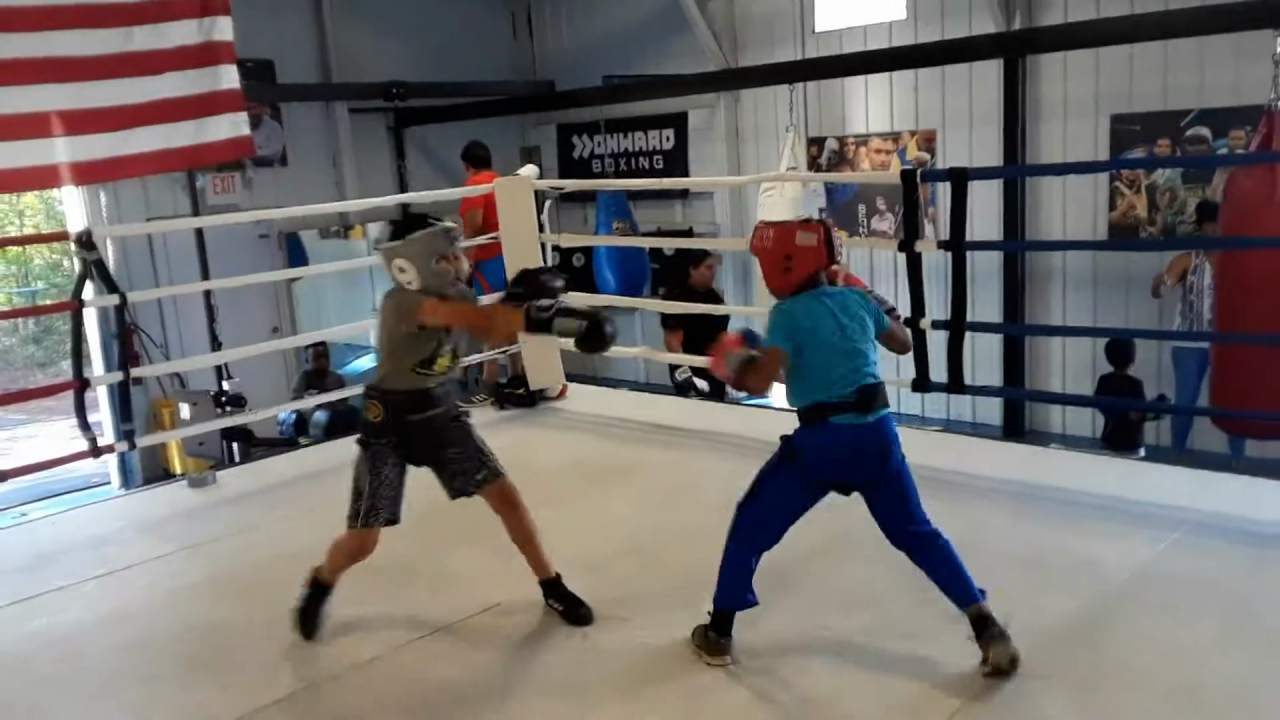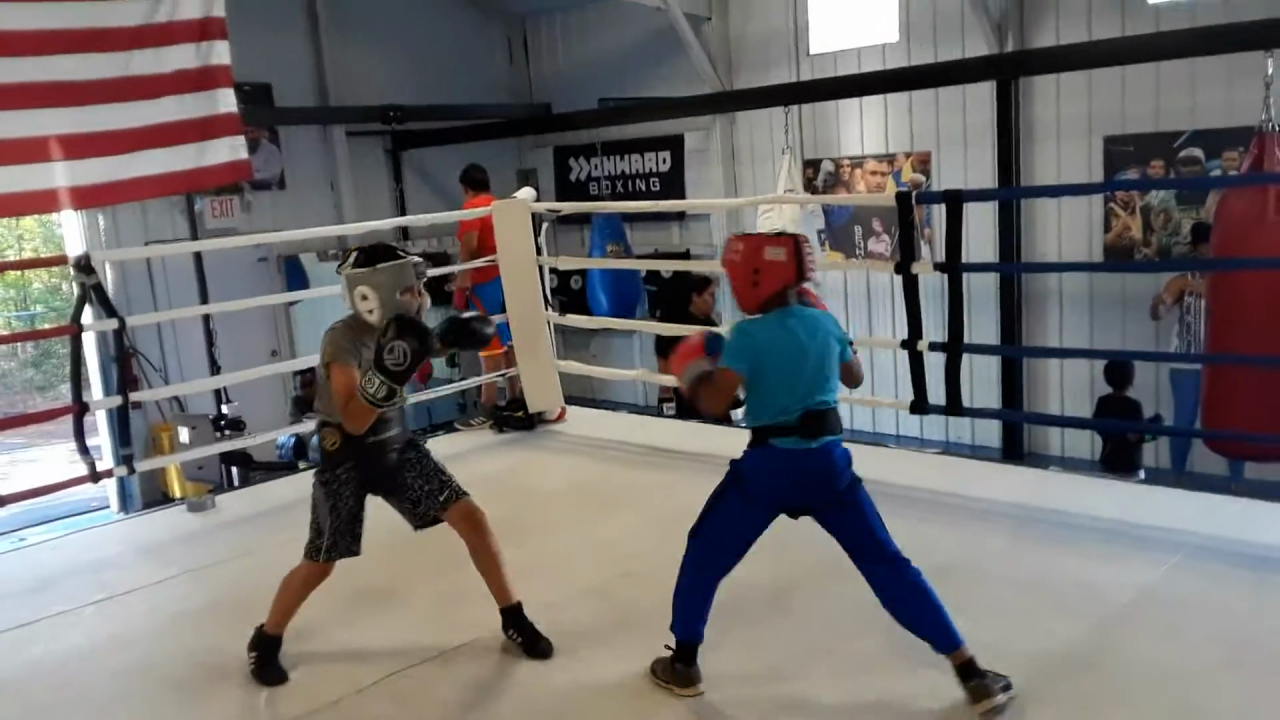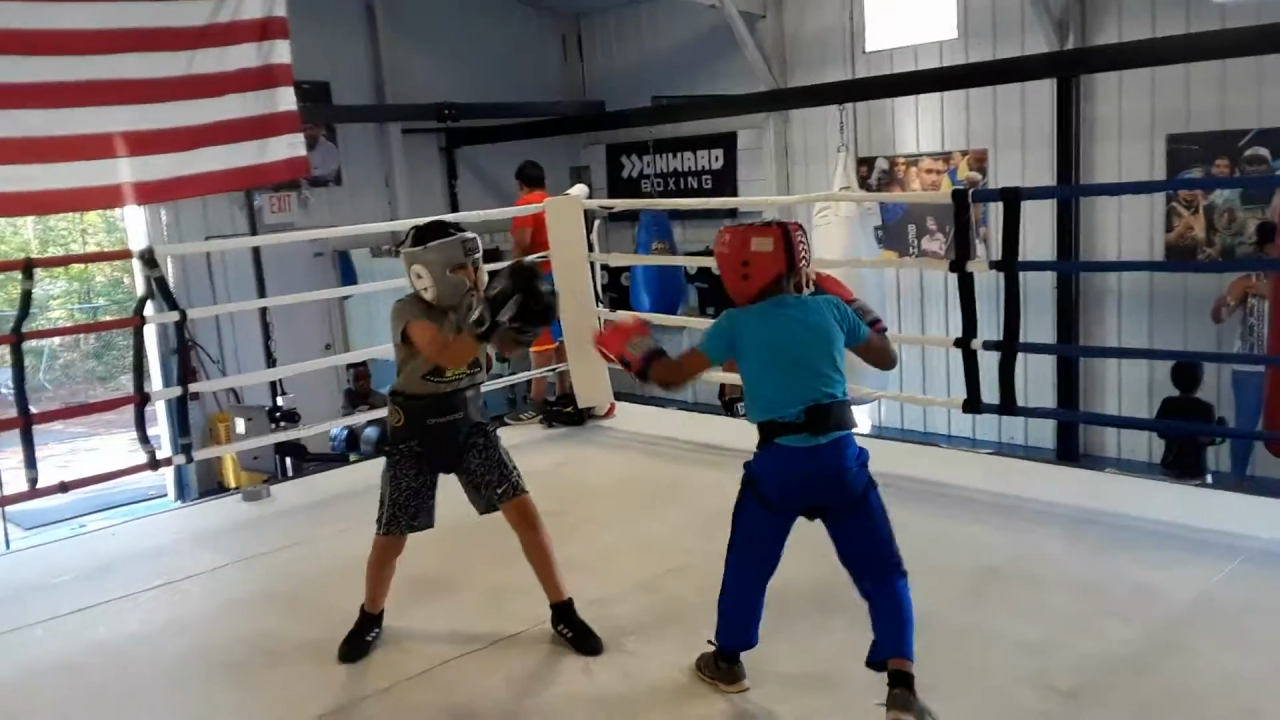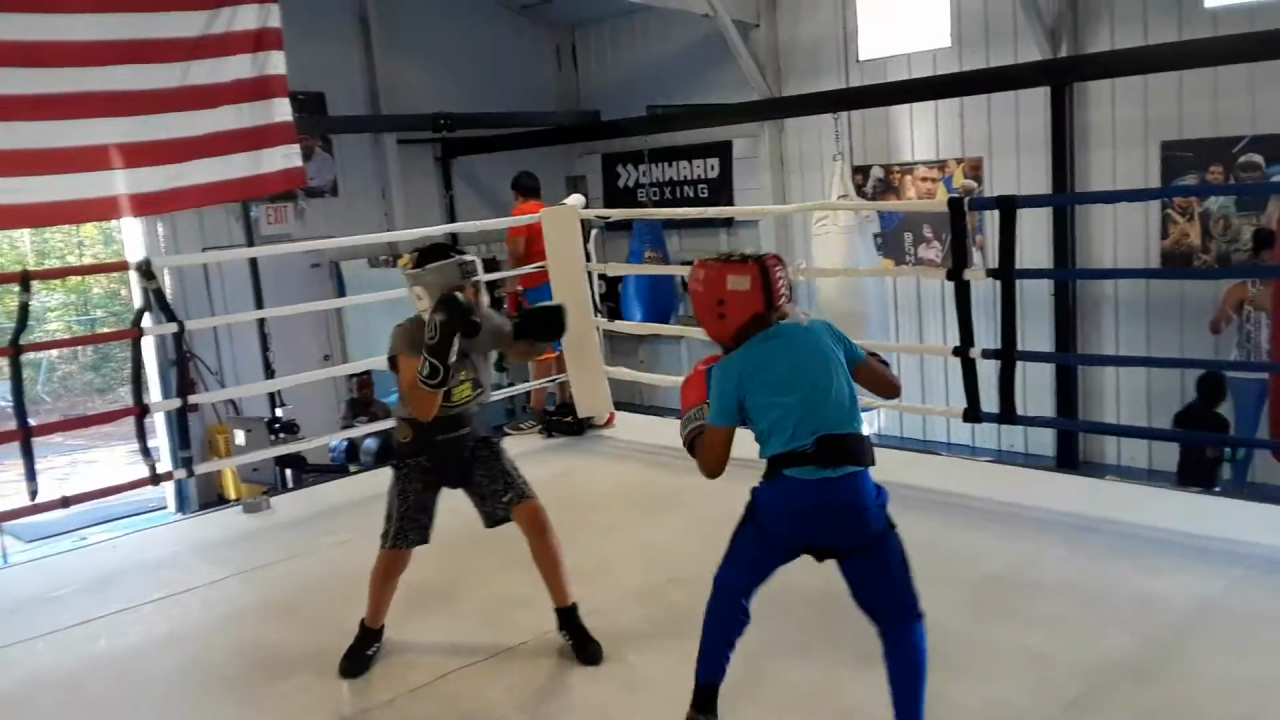
dt=0.3s
person 1, frame 1
left shoulder: (788, 314)
right shoulder: (857, 300)
left elbow: (761, 378)
right elbow: (902, 344)
left wrist: (734, 363)
left hip: (820, 443)
right hip: (876, 434)
left knee: (750, 525)
right knee: (916, 533)
left ankle: (719, 633)
right ankle: (987, 629)
person 1, frame 2
left shoulder: (749, 335)
right shoulder: (825, 321)
left elbow: (713, 401)
right elbow: (852, 376)
left wrist: (695, 368)
left hip: (770, 466)
right hip: (829, 461)
left knee: (706, 552)
right knee: (888, 566)
left ankle: (684, 664)
right ankle: (971, 674)
person 1, frame 3
left shoulder: (738, 323)
right shoulder: (830, 308)
left elbow: (673, 376)
right elbow: (888, 358)
left wrist: (635, 352)
right wrist: (855, 307)
left hip: (779, 467)
right hip: (838, 459)
left knee: (747, 563)
right knee: (884, 577)
left ankle: (728, 661)
person 1, frame 4
left shoulder: (731, 368)
right shoulder: (820, 334)
left elbow: (712, 465)
right elbow: (889, 385)
left wrist: (695, 417)
left hip: (786, 500)
right hip: (854, 496)
left knee: (730, 590)
right knee: (900, 617)
person 2, frame 1
left shoulder: (450, 290)
right shoulder: (404, 301)
left elbow: (491, 322)
right elbow: (484, 322)
right wrist: (568, 321)
left hip: (441, 417)
right hip: (390, 428)
left knee: (505, 497)
right knee: (362, 542)
left ankle: (552, 586)
right ankle: (320, 585)
person 2, frame 2
left shoulder: (399, 325)
right shoulder: (341, 339)
left elbow: (431, 347)
right elbow: (355, 420)
left wrist: (455, 335)
right wrist: (386, 370)
left hip: (396, 446)
right hip: (346, 459)
left knee: (472, 519)
right knee: (318, 566)
left ankle: (513, 618)
right ankle: (265, 642)
person 2, frame 3
left shoulder: (475, 298)
right shoulder: (409, 311)
left elbow: (509, 345)
right elbow: (454, 357)
left wrist: (527, 319)
right wrist: (495, 308)
left hip: (469, 425)
right hip: (415, 436)
left knee: (524, 512)
right knee: (390, 540)
left ankle: (563, 613)
right ankle: (371, 617)
person 2, frame 4
left shoulder: (482, 320)
right shoulder: (409, 337)
left elbow: (515, 345)
right elbow: (422, 410)
left wrist: (534, 331)
right wrist: (439, 350)
left hip: (474, 441)
right hip: (423, 450)
left knee: (534, 520)
right knee: (396, 553)
left ankle: (570, 621)
right ankle: (371, 631)
person 3, frame 1
left shoulder: (474, 184)
left elbow: (474, 224)
left wrist: (465, 258)
left hip: (487, 259)
right hip: (507, 256)
left ankle: (489, 385)
right ankle: (516, 376)
person 3, frame 2
left shoulder: (471, 207)
left elbow: (470, 247)
left wrist: (461, 279)
left hip: (485, 283)
left knee: (491, 347)
right knee: (508, 342)
left ankle: (487, 409)
right ankle: (514, 399)
person 3, frame 3
left shoulder: (526, 203)
left elbow: (522, 242)
left knee: (541, 340)
right knee: (558, 338)
left ankle: (538, 403)
right ankle: (564, 394)
person 3, frame 4
left shoulder: (520, 213)
left elbow: (516, 252)
left wrist: (511, 284)
left hip: (535, 287)
left knee: (540, 351)
right knee: (558, 346)
left ankle: (537, 413)
right ankle: (564, 404)
person 4, frame 1
right shoulder: (1186, 260)
right elbow: (1159, 291)
right wrist: (1158, 283)
right hip: (1189, 344)
right knee: (1184, 402)
left ankle: (1238, 460)
right ankle: (1177, 456)
person 4, frame 2
right shoulder: (1182, 281)
right elbow: (1157, 315)
left wrist: (1209, 293)
right wrist: (1158, 303)
right hip: (1186, 365)
right knee: (1183, 423)
left ankle: (1237, 482)
right ankle: (1177, 478)
person 4, frame 3
right shoulder: (1246, 283)
right elbow: (1218, 318)
left wrist: (1271, 295)
right wrist: (1220, 305)
right hip: (1249, 368)
right knee: (1244, 428)
right ankle: (1237, 482)
person 4, frame 4
right shoulder: (1241, 289)
right elbow: (1215, 329)
left wrist: (1270, 306)
right wrist: (1221, 317)
right hip: (1247, 375)
right knee: (1244, 434)
right ankle: (1237, 488)
